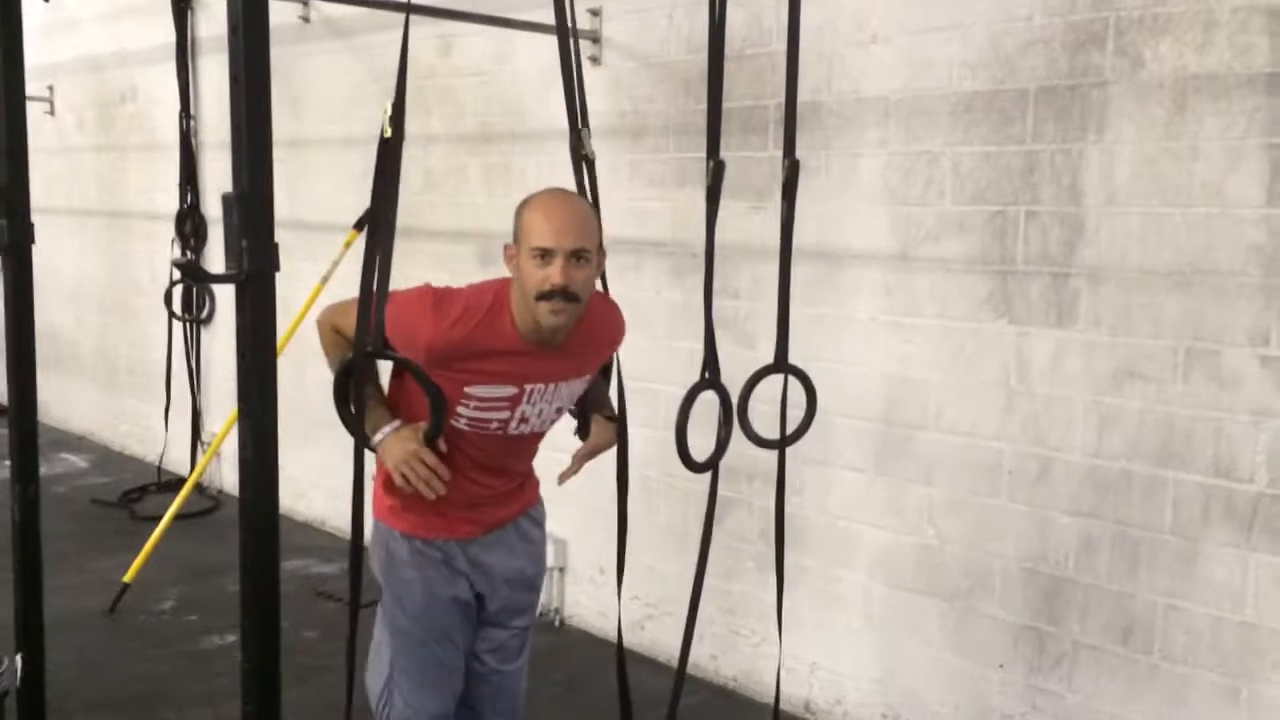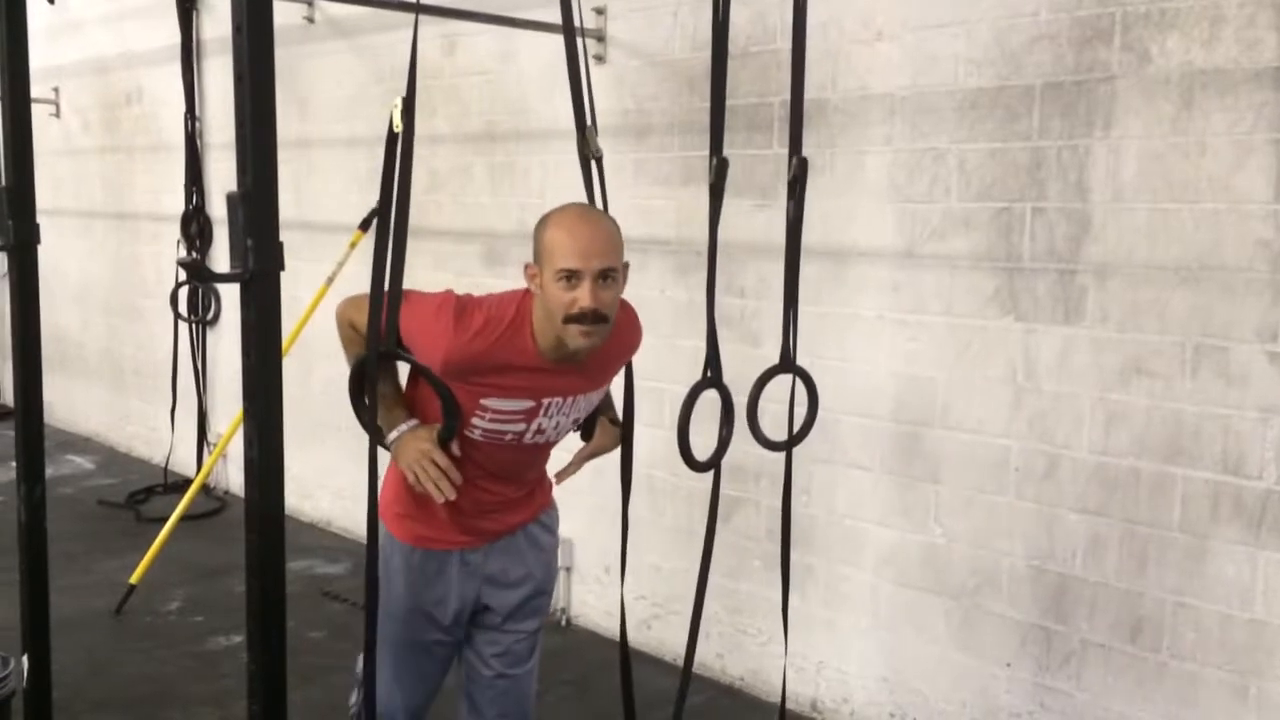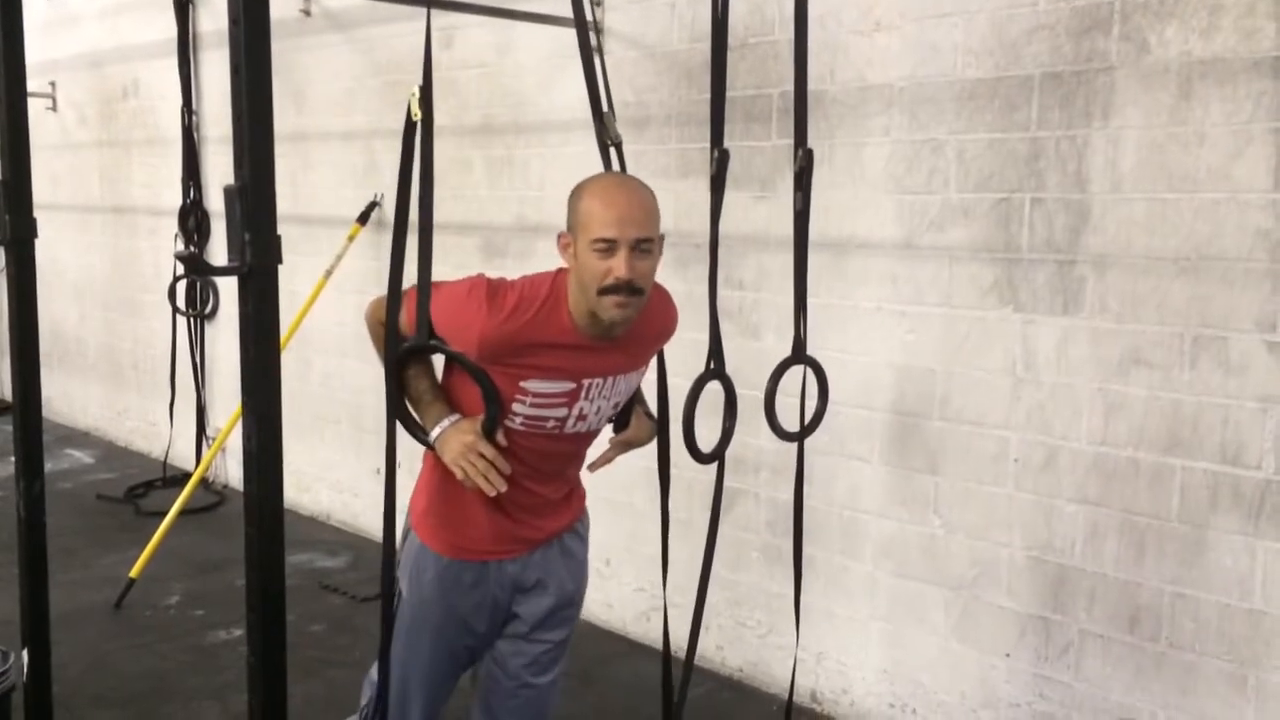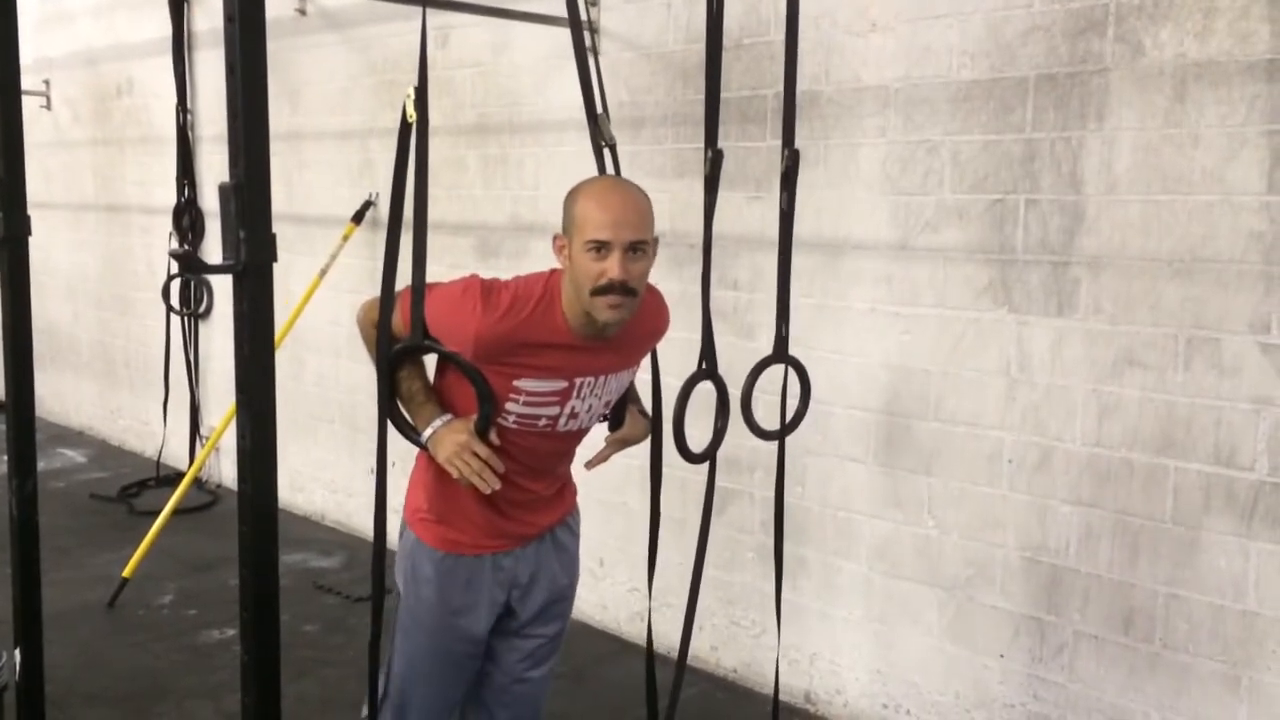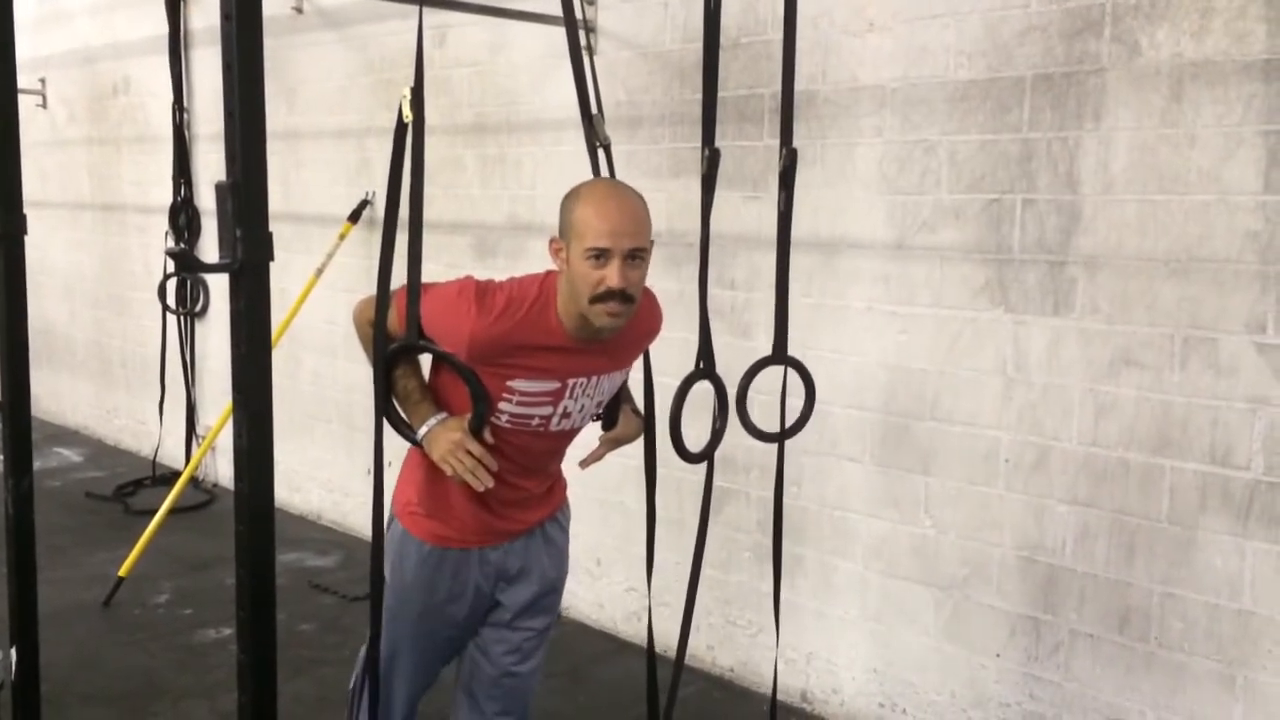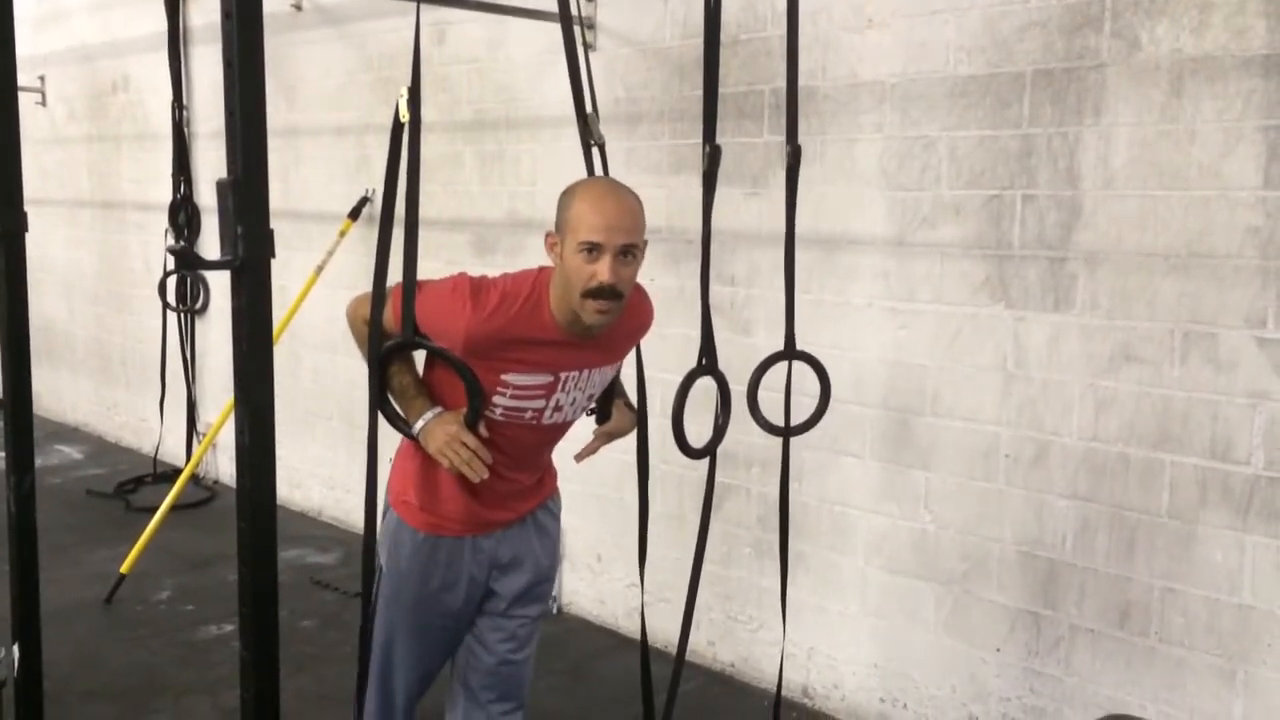
dt=0.7s
person 1, frame 1
left shoulder: (605, 325)
right shoulder: (444, 320)
right elbow: (334, 323)
left wrist: (602, 414)
right wrist: (383, 429)
left hip: (512, 528)
right hip: (421, 530)
person 1, frame 2
left shoulder: (622, 332)
right shoulder: (464, 331)
right elbow: (352, 314)
left wrist: (607, 418)
right wrist: (399, 427)
left hip: (522, 532)
right hip: (429, 533)
person 1, frame 3
left shoulder: (657, 316)
right shoulder: (498, 314)
right elbow: (383, 316)
left wrist: (639, 411)
right wrist: (440, 422)
left hip: (556, 541)
right hip: (458, 541)
person 1, frame 4
left shoulder: (649, 316)
right shoulder: (492, 313)
right elbow: (375, 318)
left wrist: (634, 409)
right wrist: (431, 422)
left hip: (548, 536)
right hip: (454, 541)
person 1, frame 5
left shoulder: (642, 317)
right shoulder: (487, 315)
right elbow: (371, 317)
left wrist: (627, 408)
right wrist: (427, 420)
left hip: (537, 531)
right hip: (442, 532)
person 1, frame 6
left shoulder: (633, 314)
right shoulder: (481, 309)
right elbow: (364, 314)
left wrist: (620, 403)
right wrist: (422, 415)
left hip: (528, 519)
right hip: (436, 519)
